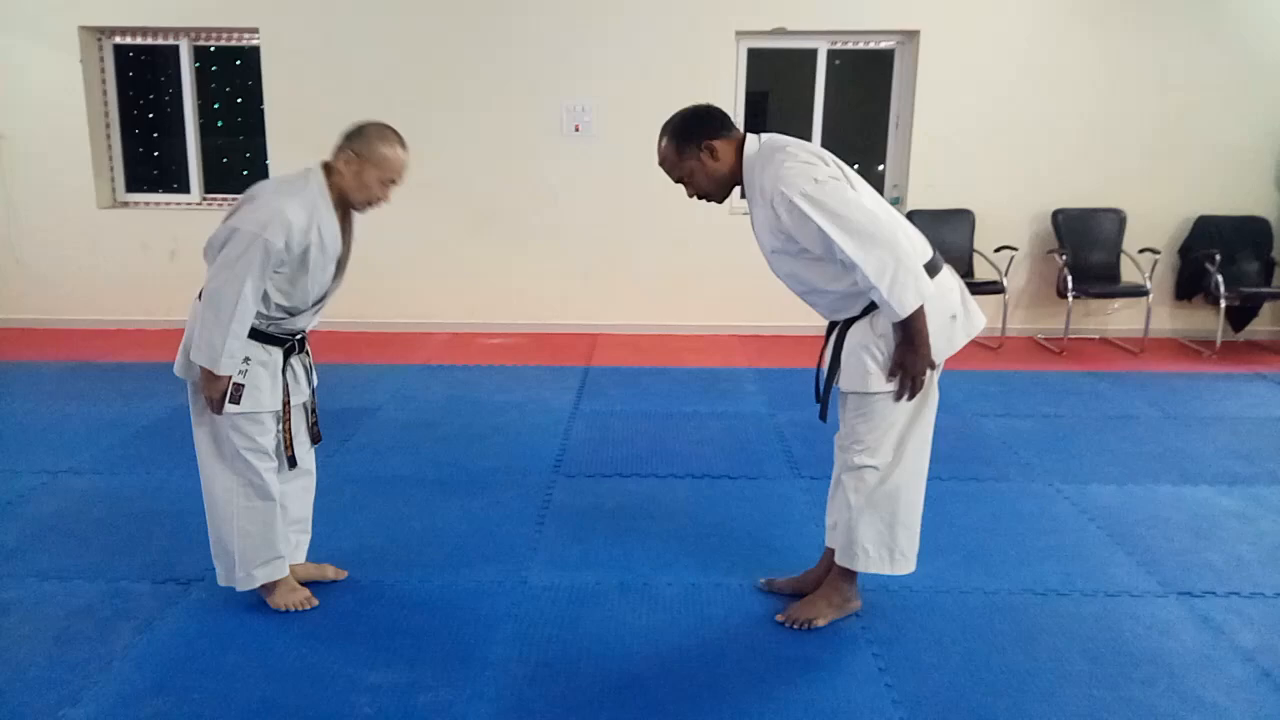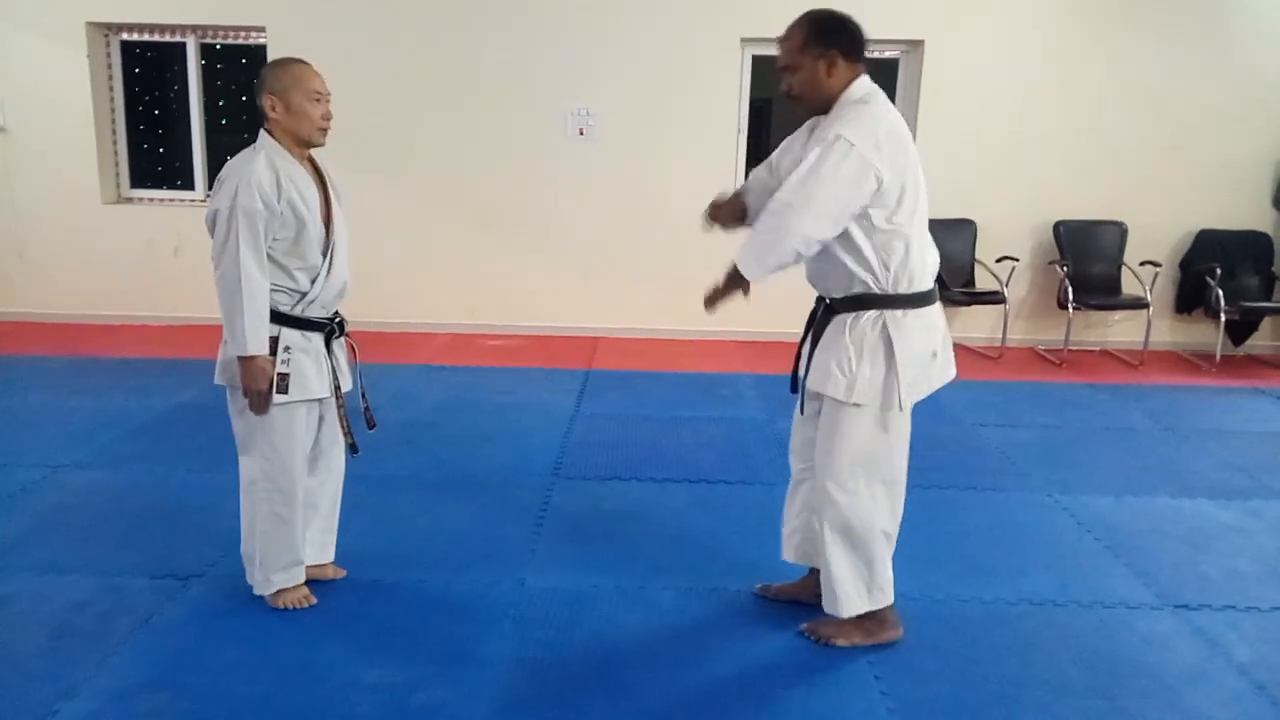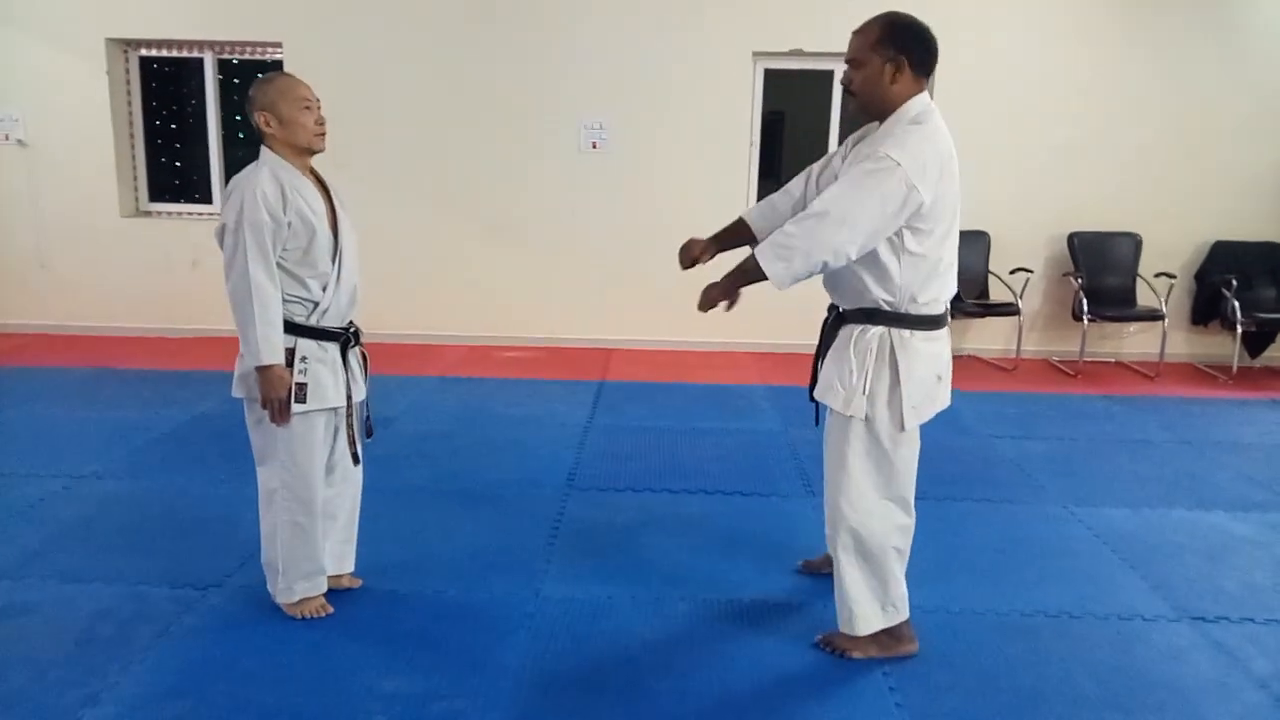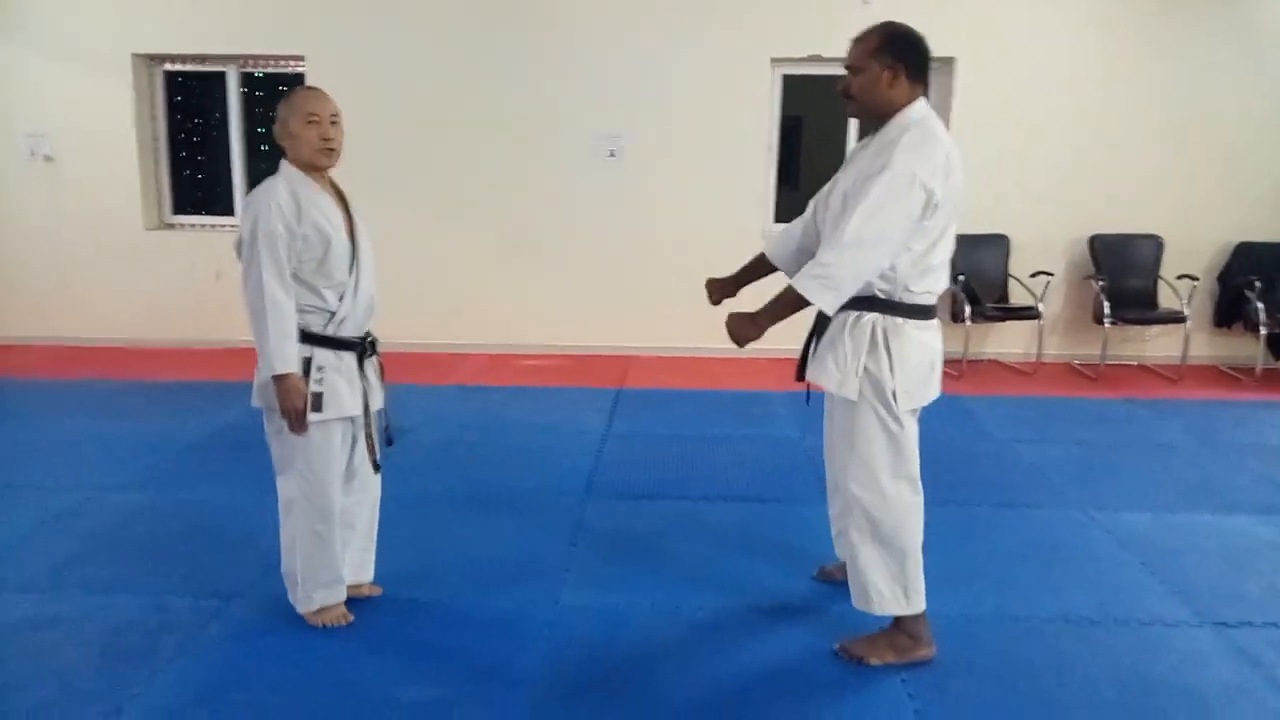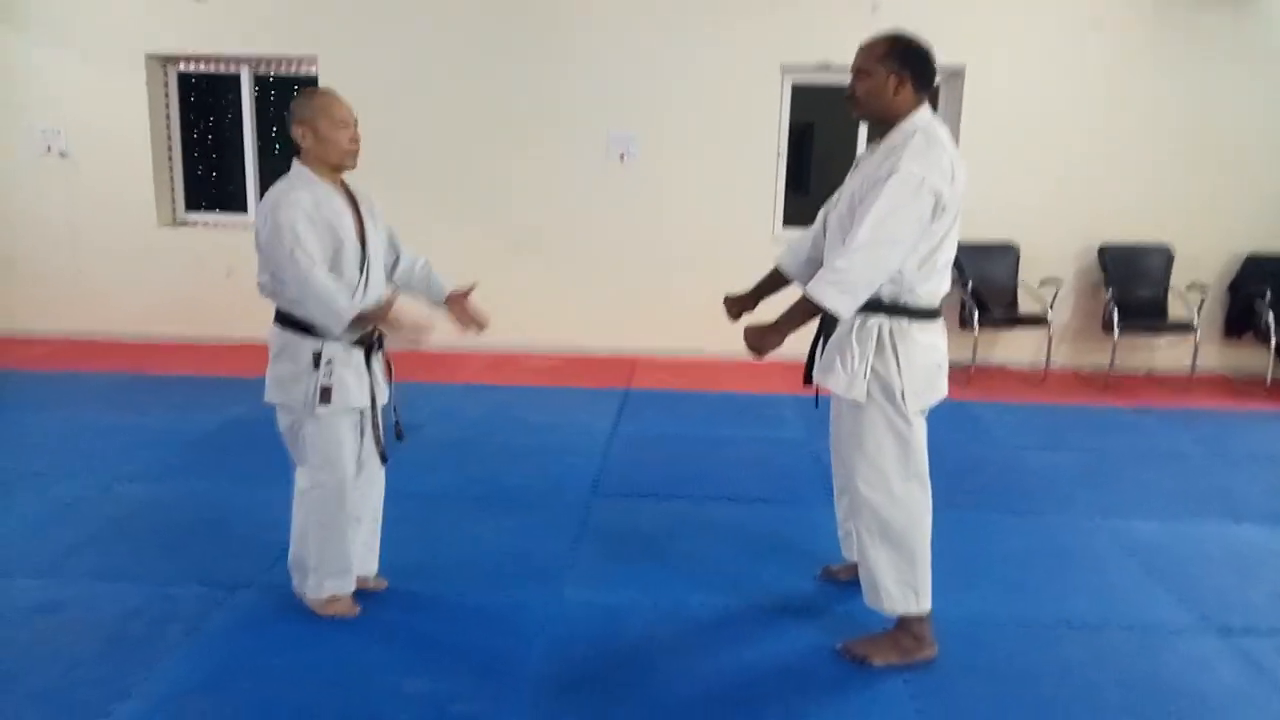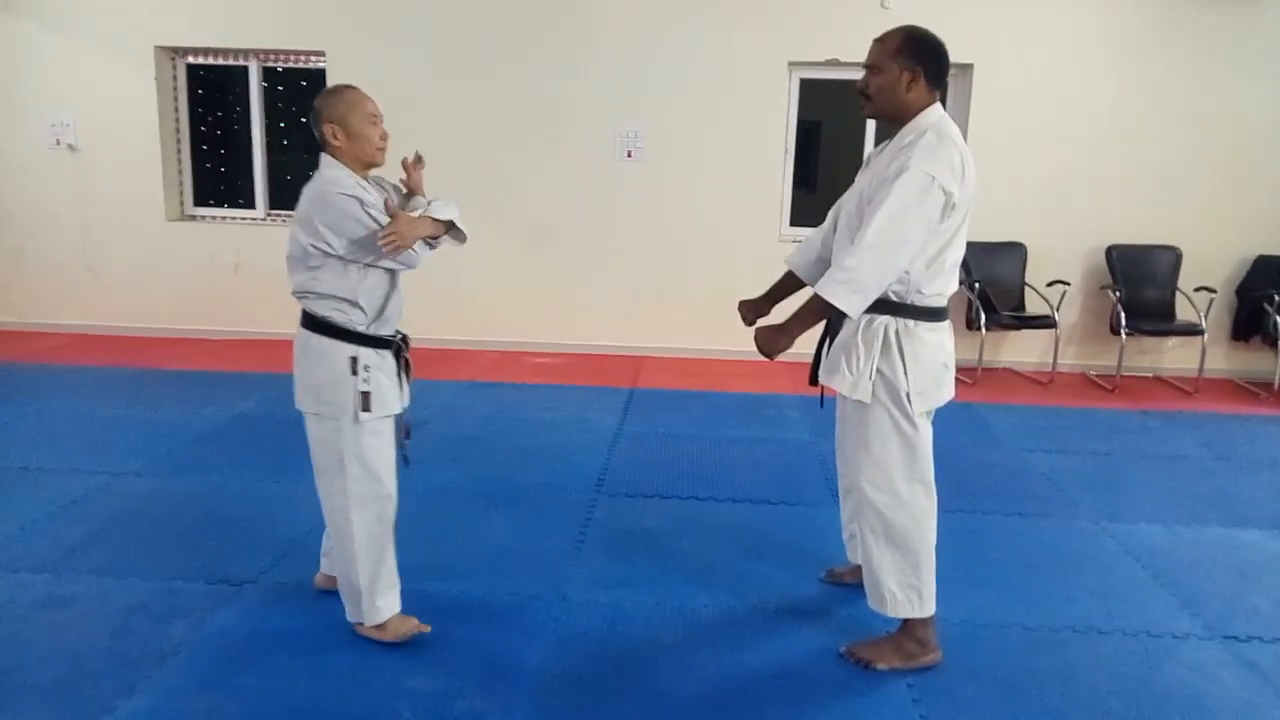
dt=0.5s
person 1, frame 1
left shoulder: (785, 175)
right shoulder: (765, 170)
left elbow: (881, 247)
left wrist: (915, 339)
left hip: (904, 316)
right hip: (871, 317)
left knee: (875, 453)
right knee: (856, 447)
left ankle: (841, 584)
right ankle: (831, 566)
person 1, frame 2
left shoulder: (859, 133)
right shoulder: (831, 124)
left elbow: (793, 228)
right elbow: (769, 193)
left wrist: (733, 280)
right wrist: (735, 205)
left hip: (881, 332)
right hip: (851, 321)
left knee: (850, 473)
right knee: (815, 457)
left ankle: (874, 612)
right ankle: (823, 576)
person 1, frame 3
left shoulder: (908, 153)
right shoulder: (879, 138)
left elbow: (816, 235)
right elbow: (799, 199)
left wrist: (728, 283)
right wrist: (714, 244)
left hip: (887, 348)
right hip: (869, 335)
left knee: (866, 483)
right knee: (855, 470)
left ankle: (887, 626)
right ankle: (853, 558)
person 1, frame 4
left shoulder: (915, 153)
right shoulder: (882, 144)
left elbow: (850, 255)
right elbow: (813, 226)
left wrist: (761, 320)
right wrist: (736, 281)
left hip: (883, 338)
right hip: (863, 330)
left knee: (878, 475)
right knee: (856, 466)
left ankle: (909, 628)
right ankle: (864, 561)
person 1, frame 5
left shoulder: (921, 156)
right shoulder: (888, 151)
left elbow: (863, 260)
right elbow: (823, 237)
left wrist: (779, 329)
right wrist: (753, 295)
left hip: (890, 341)
right hip: (866, 334)
left knee: (888, 477)
right knee: (860, 465)
left ankle: (913, 629)
right ankle: (867, 560)
person 1, frame 6
left shoulder: (931, 154)
right shoulder: (901, 148)
left elbow: (870, 259)
right elbow: (834, 235)
left wrist: (789, 330)
right wrist: (768, 299)
left hip: (896, 341)
right hip: (873, 333)
left knee: (892, 479)
right knee: (864, 466)
left ankle: (918, 632)
right ankle: (870, 562)
person 2, frame 1
left shoulder: (337, 210)
right shoulder: (281, 209)
right elbow: (232, 290)
right wrist: (217, 368)
left hip: (283, 353)
right hip: (238, 355)
left knee: (295, 462)
right knee: (251, 468)
left ankle: (292, 558)
right ankle: (268, 573)
person 2, frame 2
left shoulder: (313, 173)
right shoulder: (250, 175)
right elbow: (239, 271)
right wrist: (251, 357)
left hip: (320, 343)
right hip: (276, 349)
left knee: (323, 459)
right knee: (278, 468)
left ankle: (308, 555)
right ankle: (277, 575)
person 2, frame 3
left shoulder: (316, 184)
right shoulder: (257, 188)
right elbow: (252, 284)
right wrist: (268, 366)
left hip: (335, 354)
right hip: (292, 359)
left knee: (341, 469)
right knee: (295, 478)
left ankle: (329, 566)
right ankle: (294, 584)
person 2, frame 4
left shoulder: (335, 196)
right shoulder: (275, 201)
right elbow: (269, 294)
right wrist: (284, 374)
left hip: (352, 362)
right hip: (311, 368)
left knee: (359, 477)
right knee: (314, 486)
left ankle: (350, 574)
right ankle: (316, 593)
person 2, frame 5
left shoulder: (354, 199)
right shoulder: (288, 201)
left elbow: (391, 258)
right elbow: (304, 280)
left wrist: (444, 295)
right wrist: (366, 314)
left hip: (359, 356)
right hip: (314, 358)
left knee: (363, 469)
right knee: (327, 475)
left ankle: (352, 566)
right ankle: (320, 584)
person 2, frame 6
left shoulder: (373, 189)
right shoulder: (331, 197)
left elbow: (433, 219)
right elbow: (403, 247)
left wrist: (421, 216)
right wrist: (417, 207)
left hip: (372, 354)
right hip: (339, 359)
left knee: (369, 474)
right knee: (361, 485)
left ankle: (338, 568)
right ankle: (375, 610)
